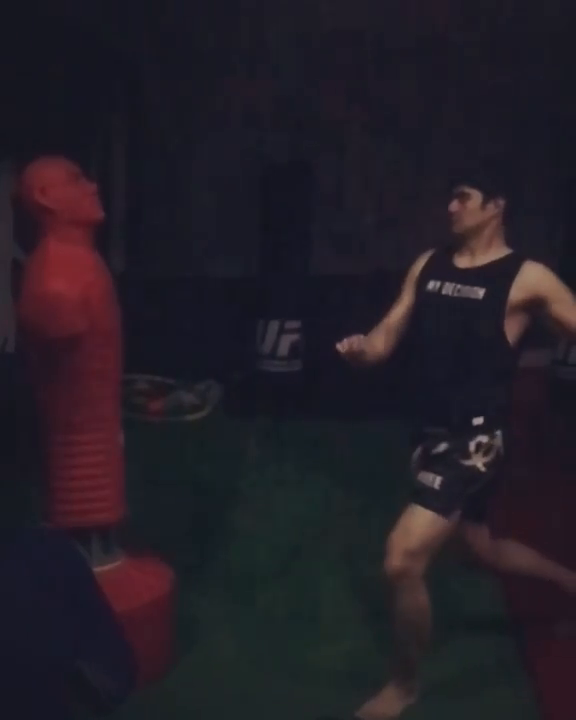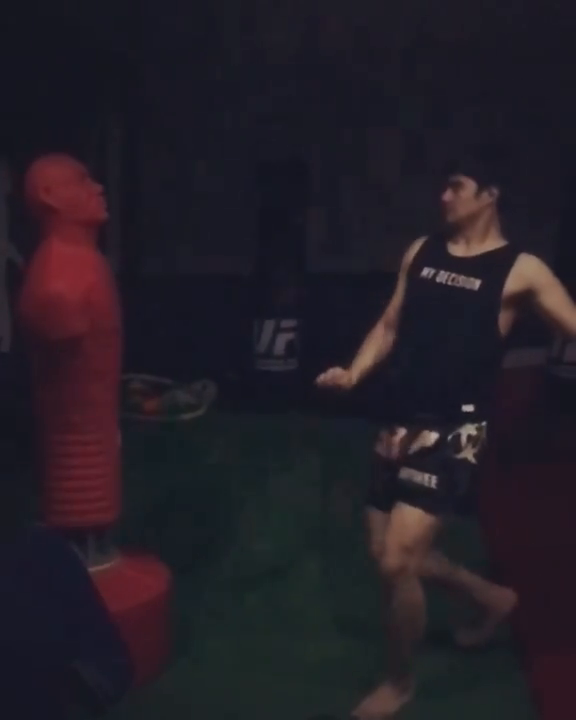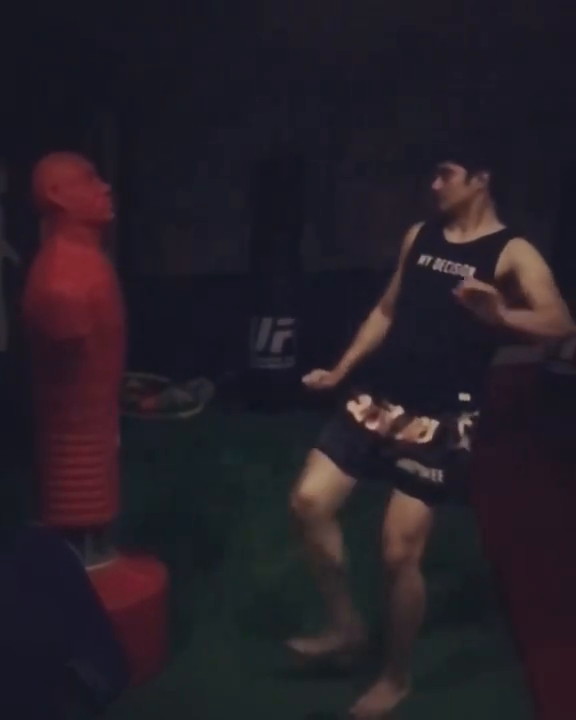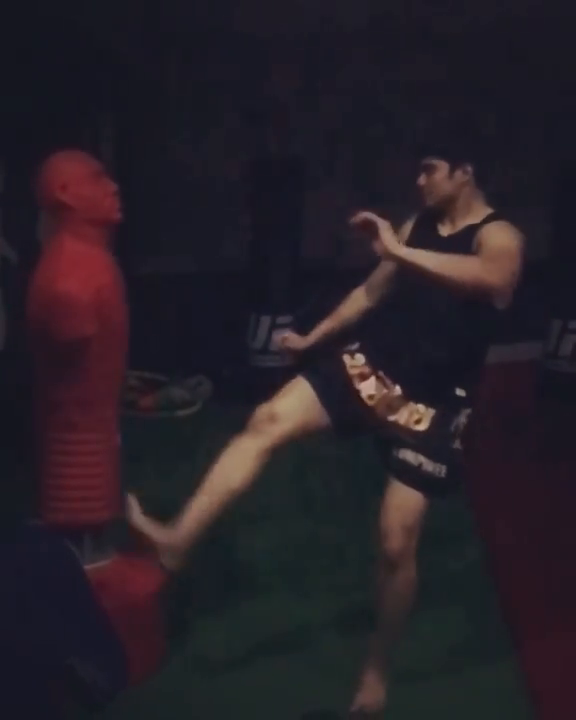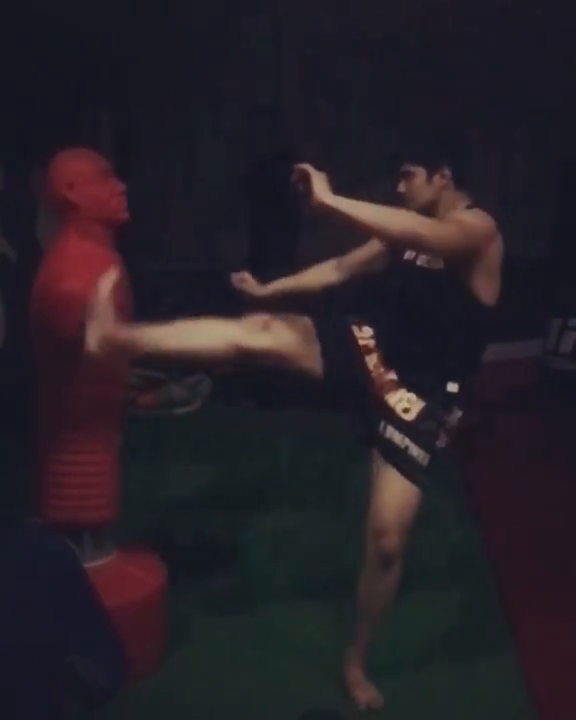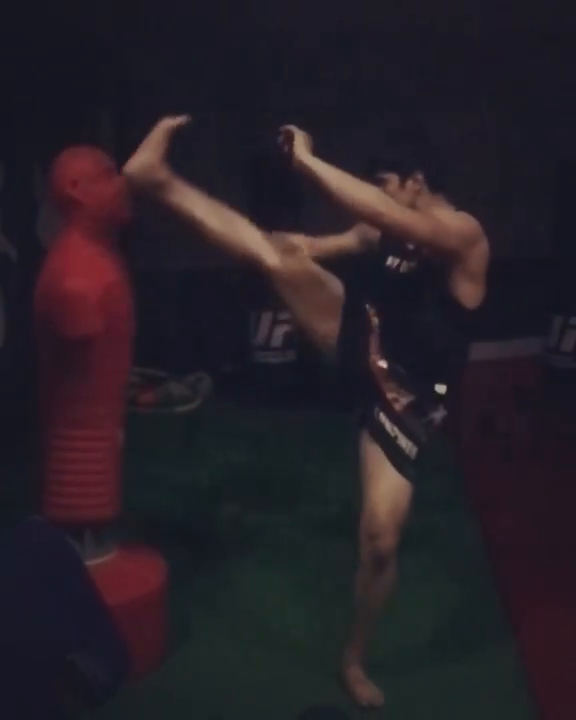
dt=0.5s
person 1, frame 1
left shoulder: (527, 278)
right shoulder: (428, 264)
right elbow: (390, 333)
right wrist: (362, 349)
left hip: (474, 442)
right hip: (433, 435)
left knee: (401, 561)
right knee: (481, 545)
person 1, frame 2
left shoulder: (520, 269)
right shoulder: (421, 251)
right elbow: (389, 326)
right wrist: (352, 373)
left hip: (454, 431)
right hip: (401, 424)
left knee: (397, 561)
right knee: (390, 550)
right ankle: (490, 598)
person 1, frame 3
left shoulder: (514, 253)
right shoulder: (419, 236)
left wrist: (501, 317)
right wrist: (340, 369)
left hip: (442, 415)
right hip: (379, 395)
left knee: (400, 553)
right knee: (310, 501)
right ankle: (346, 625)
person 1, frame 4
left shoulder: (498, 236)
right shoulder: (418, 226)
left elbow: (494, 279)
right elbow: (371, 290)
left wrist: (398, 250)
right wrist: (312, 338)
left hip: (432, 403)
right hip: (368, 366)
left knee: (395, 545)
right knee: (267, 420)
left ankle: (377, 670)
right ankle: (176, 538)
person 1, frame 5
left shoulder: (477, 230)
right shoulder: (406, 232)
left elbow: (426, 236)
right elbow: (341, 268)
left wrist: (328, 200)
right wrist: (268, 286)
left hip: (421, 398)
right hip: (370, 353)
left knee: (388, 539)
right knee: (259, 333)
left ankle: (355, 663)
right ankle: (121, 336)
person 1, frame 6
left shoulder: (462, 233)
right shoulder: (385, 232)
left elbow: (388, 214)
right elbow: (311, 247)
left wrist: (308, 161)
right wrist: (241, 230)
left hip: (407, 396)
right hip: (364, 345)
left knee: (381, 539)
right knee: (283, 261)
left ankle: (354, 661)
right ankle: (159, 179)
person 2, frame 1
left shoulder: (80, 258)
right shoulder: (55, 276)
right elbow: (63, 363)
left hip: (96, 420)
right hip: (79, 428)
left knee: (96, 529)
right knee: (86, 533)
person 2, frame 2
left shoulder: (83, 259)
right shoulder: (58, 275)
right elbow: (63, 365)
left hip: (95, 421)
right hip: (77, 429)
left knee: (93, 527)
right knee: (82, 534)
person 2, frame 3
left shoulder: (87, 247)
right shoulder: (62, 278)
right elbow: (71, 354)
left hip: (93, 425)
right hip: (80, 428)
left knee: (93, 524)
right knee: (82, 530)
person 2, frame 4
left shoulder: (90, 255)
right shoulder: (69, 274)
right elbow: (72, 361)
left wrist: (125, 389)
left hip: (93, 422)
right hip: (78, 429)
left knee: (89, 524)
right knee: (79, 530)
person 2, frame 5
left shoulder: (95, 252)
right shoulder: (72, 270)
right elbow: (77, 359)
left hip: (95, 417)
right hip: (80, 425)
left knee: (89, 520)
right knee: (79, 527)
person 2, frame 6
left shoulder: (97, 252)
right shoulder: (75, 272)
right elbow: (78, 361)
left hip: (97, 419)
right hip: (82, 426)
left knee: (91, 522)
right knee: (80, 527)
